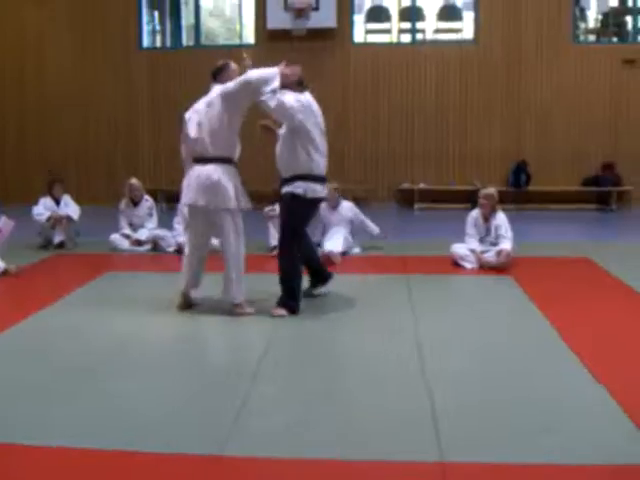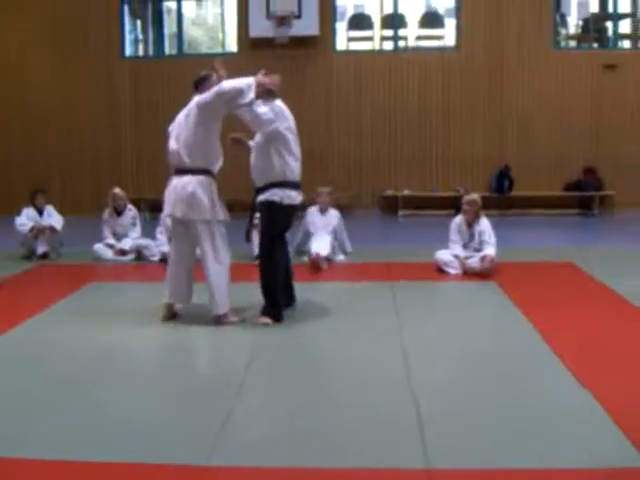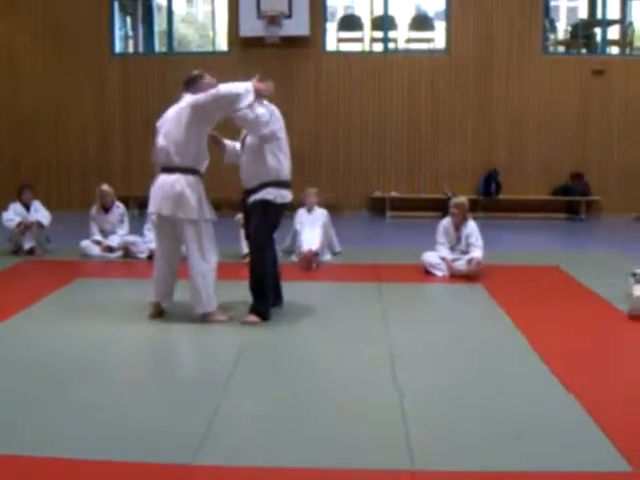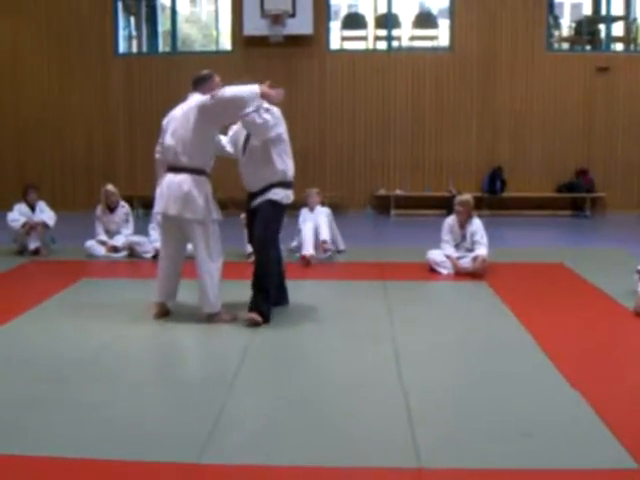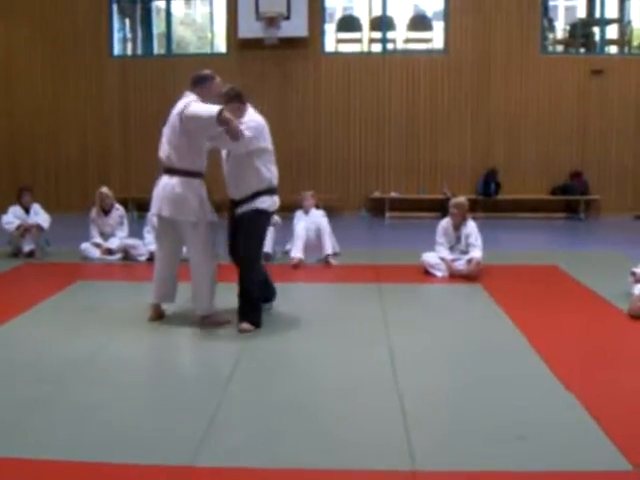
dt=0.3s
person 1, frame 1
left shoulder: (197, 106)
right shoulder: (225, 95)
left elbow: (186, 146)
right elbow: (248, 81)
right wrist: (280, 73)
left hip: (197, 176)
right hip: (220, 176)
left knee: (196, 240)
right knee: (233, 244)
left ankle: (186, 295)
right ankle: (237, 301)
person 1, frame 2
left shoulder: (182, 116)
right shoulder: (204, 106)
right elbow: (225, 91)
right wrist: (256, 82)
left hip: (178, 187)
right hip: (199, 187)
left knee: (180, 253)
right knee: (216, 254)
left ankle: (170, 306)
right ankle: (221, 310)
person 1, frame 3
left shoulder: (170, 113)
right shoulder: (196, 105)
left elbow: (159, 154)
right elbow: (221, 94)
right wrist: (253, 87)
left hip: (164, 185)
right hip: (185, 187)
left knee: (166, 250)
right knee: (202, 252)
left ankle: (157, 303)
right ankle: (207, 308)
person 1, frame 4
left shoulder: (175, 112)
right shoulder: (204, 106)
left elbow: (160, 153)
right elbow: (226, 96)
right wrist: (261, 92)
left hip: (169, 185)
right hip: (192, 186)
left knee: (170, 250)
right knee: (208, 251)
left ankle: (162, 303)
right ankle: (212, 309)
person 1, frame 5
left shoulder: (181, 109)
right shoulder: (191, 104)
right elbow: (197, 109)
right wrist: (225, 118)
left hip: (168, 186)
right hip: (186, 188)
left knee: (166, 251)
right knee: (202, 254)
left ankle: (157, 305)
right ankle: (206, 311)
person 2, frame 1
left shoulder: (303, 104)
right shoulder: (301, 106)
left elbow: (274, 100)
right wrist: (277, 133)
left hip: (303, 186)
right hip: (302, 184)
left knee: (288, 241)
right knee: (297, 235)
left ankle: (289, 301)
right ankle: (319, 275)
person 2, frame 2
left shoulder: (276, 111)
right shoulder: (272, 114)
left elbow: (249, 111)
right wrist: (248, 144)
left hip: (279, 194)
right hip: (277, 192)
left knee: (269, 250)
right knee: (276, 246)
left ankle: (273, 310)
right ankle: (286, 297)
person 2, frame 3
left shoulder: (268, 112)
right shoulder: (253, 117)
left elbow: (247, 116)
right elbow: (243, 151)
right wrist: (221, 142)
left hip: (271, 193)
right hip: (256, 192)
left knee: (259, 247)
right knee: (262, 245)
left ankle: (260, 308)
right ankle: (273, 296)
person 2, frame 4
left shoulder: (271, 114)
right shoulder: (244, 123)
left elbow: (258, 125)
right elbow: (228, 145)
left hip: (274, 192)
right hip: (256, 193)
left knee: (264, 245)
right knee: (263, 245)
left ankle: (259, 306)
right ankle: (277, 295)
person 2, frame 5
left shoulder: (254, 123)
right shoulder: (237, 121)
left hip: (258, 202)
right hip: (238, 201)
left knee: (248, 257)
right knee: (238, 254)
left ankle: (249, 315)
right ankle: (264, 291)
